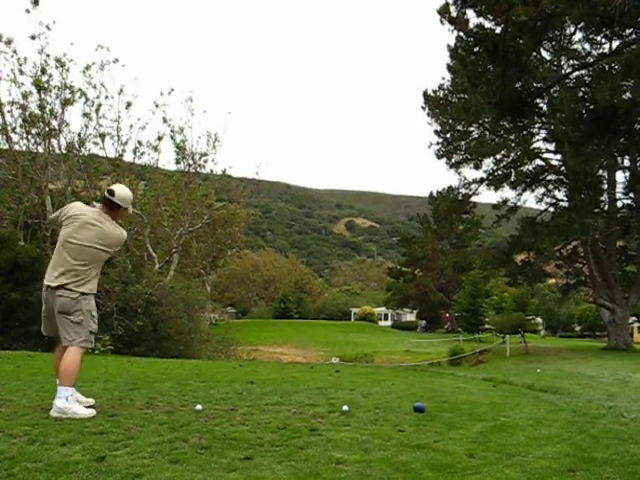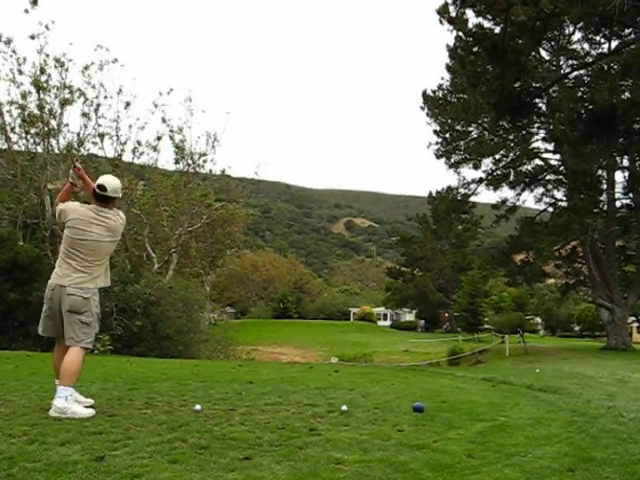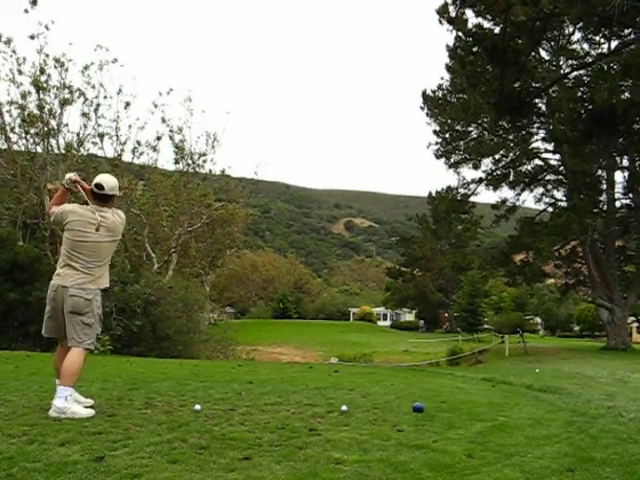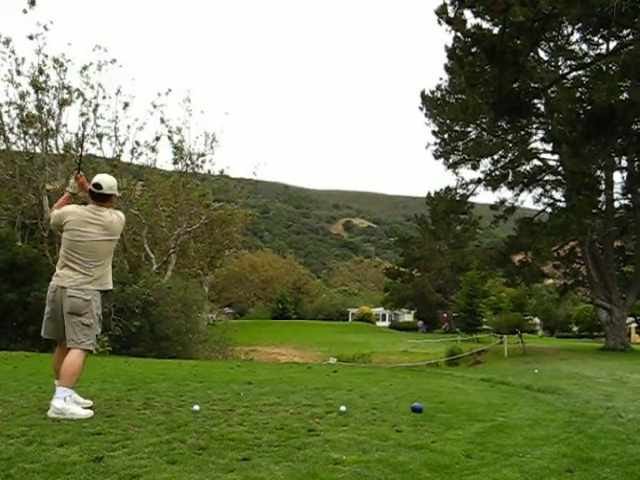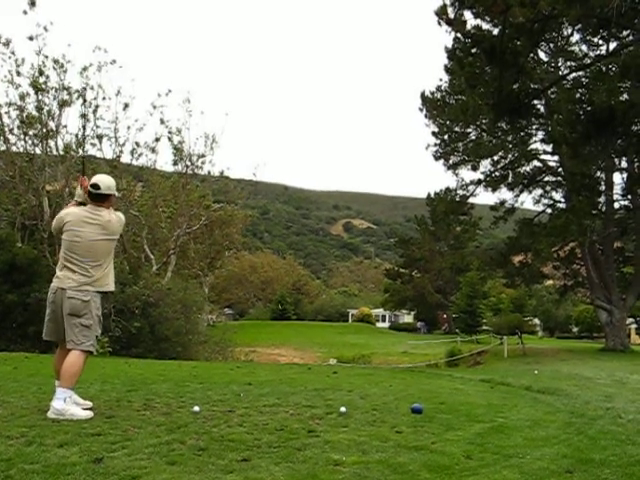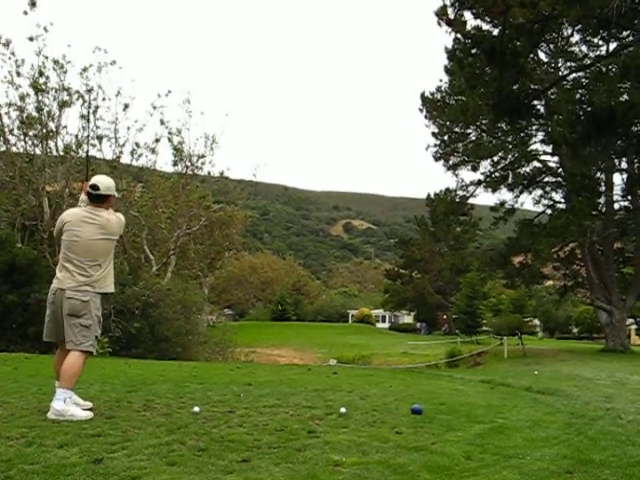
dt=0.2s
person 1, frame 1
left shoulder: (76, 210)
right shoulder: (118, 235)
left elbow: (55, 217)
right wrist: (100, 208)
left hip: (52, 287)
right hip: (76, 294)
left knee: (64, 342)
right knee: (77, 345)
left ankle: (66, 393)
right ankle: (62, 403)
person 1, frame 2
left shoulder: (74, 211)
right shoulder: (118, 220)
left elbow: (58, 206)
right elbow: (107, 206)
left wrist: (72, 182)
right wrist: (84, 177)
left hip: (57, 286)
right hip: (82, 292)
left knee: (62, 341)
right knee: (78, 345)
left ankle: (65, 392)
right ankle: (62, 402)
person 1, frame 3
left shoulder: (73, 212)
right shoulder: (118, 220)
left elbow: (52, 209)
right elbow: (105, 207)
left wrist: (66, 186)
right wrist: (84, 186)
left hip: (59, 286)
right hip: (84, 292)
left knee: (64, 342)
right knee: (79, 345)
left ankle: (65, 393)
right ankle: (62, 402)
person 1, frame 4
left shoulder: (71, 213)
right shoulder: (117, 220)
left elbow: (52, 216)
left wrist: (71, 191)
right wrist: (86, 186)
left hip: (59, 287)
right hip: (84, 292)
left knee: (64, 343)
right knee: (80, 346)
left ankle: (64, 394)
right ankle: (60, 403)
person 1, frame 5
left shoulder: (70, 214)
right shoulder: (116, 221)
left elbow: (55, 226)
left wrist: (77, 199)
right wrist: (90, 191)
left hip: (59, 288)
right hip: (84, 294)
left knee: (65, 344)
right knee: (80, 347)
left ankle: (64, 395)
right ankle: (60, 403)
person 1, frame 6
left shoulder: (70, 215)
right shoulder: (116, 222)
left wrist: (82, 204)
right wrist: (95, 203)
left hip: (59, 289)
right hip: (84, 294)
left knee: (65, 345)
right knee: (80, 348)
left ankle: (64, 395)
right ankle: (60, 404)
